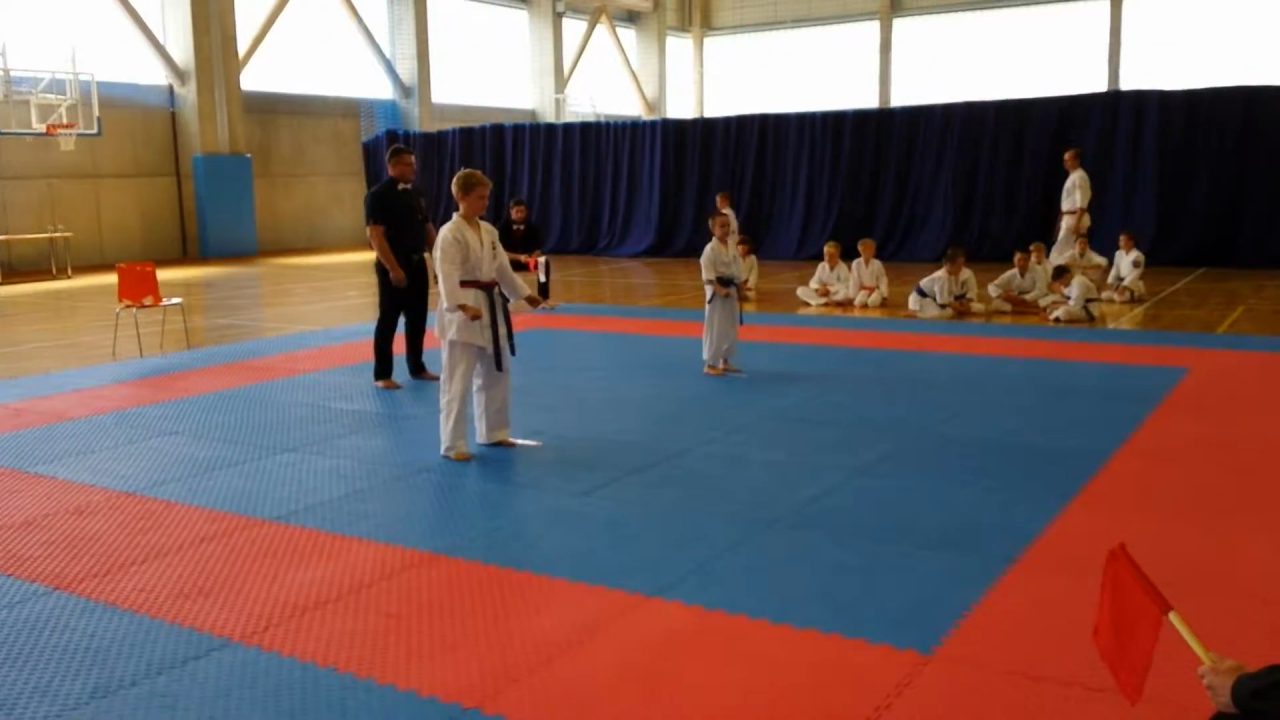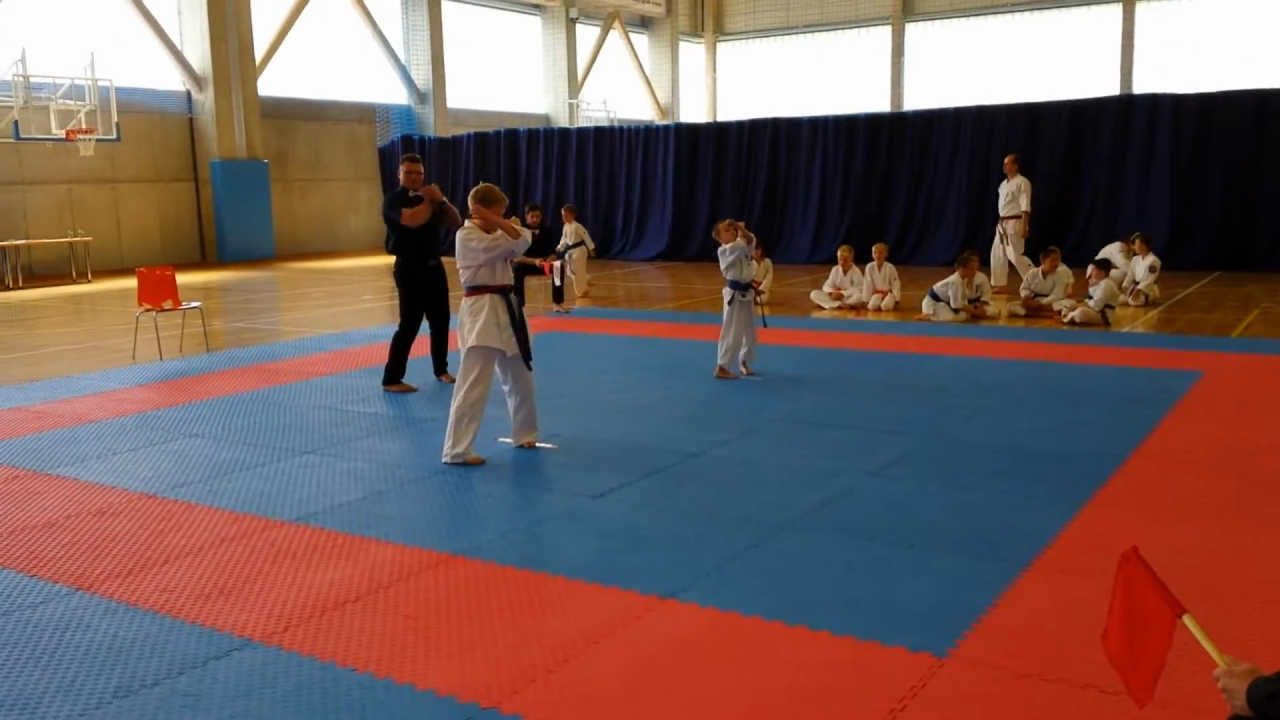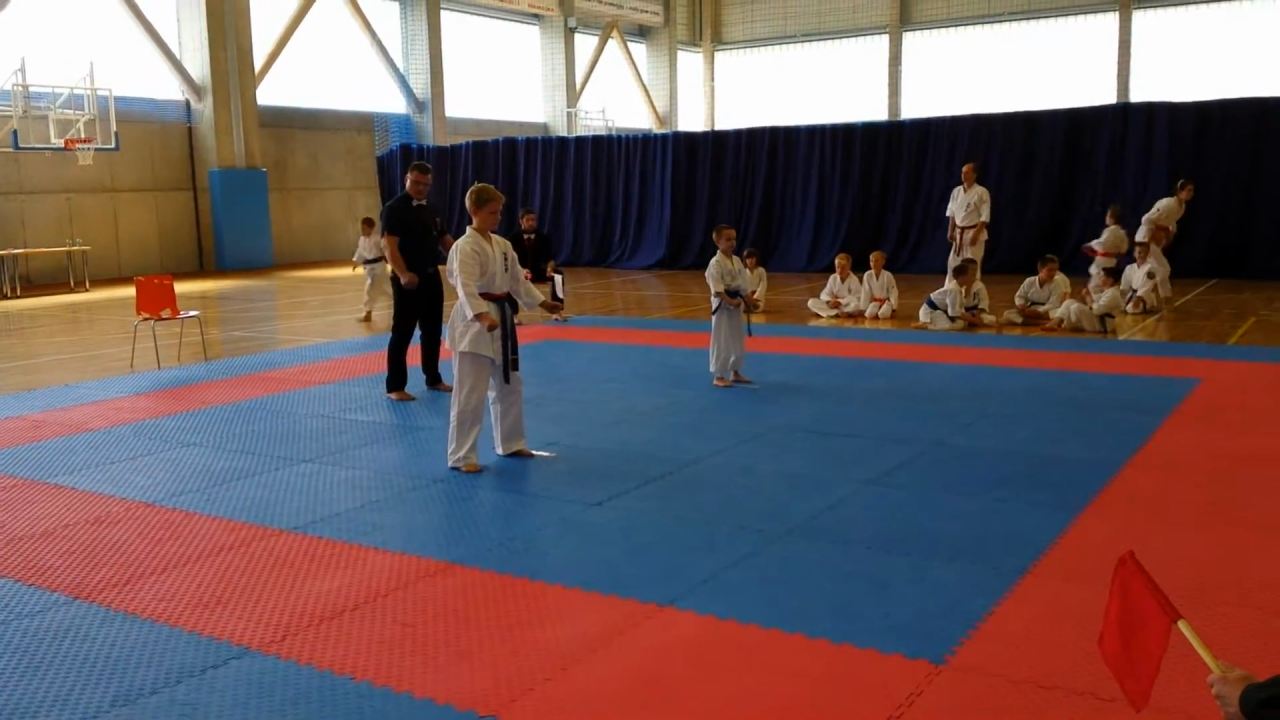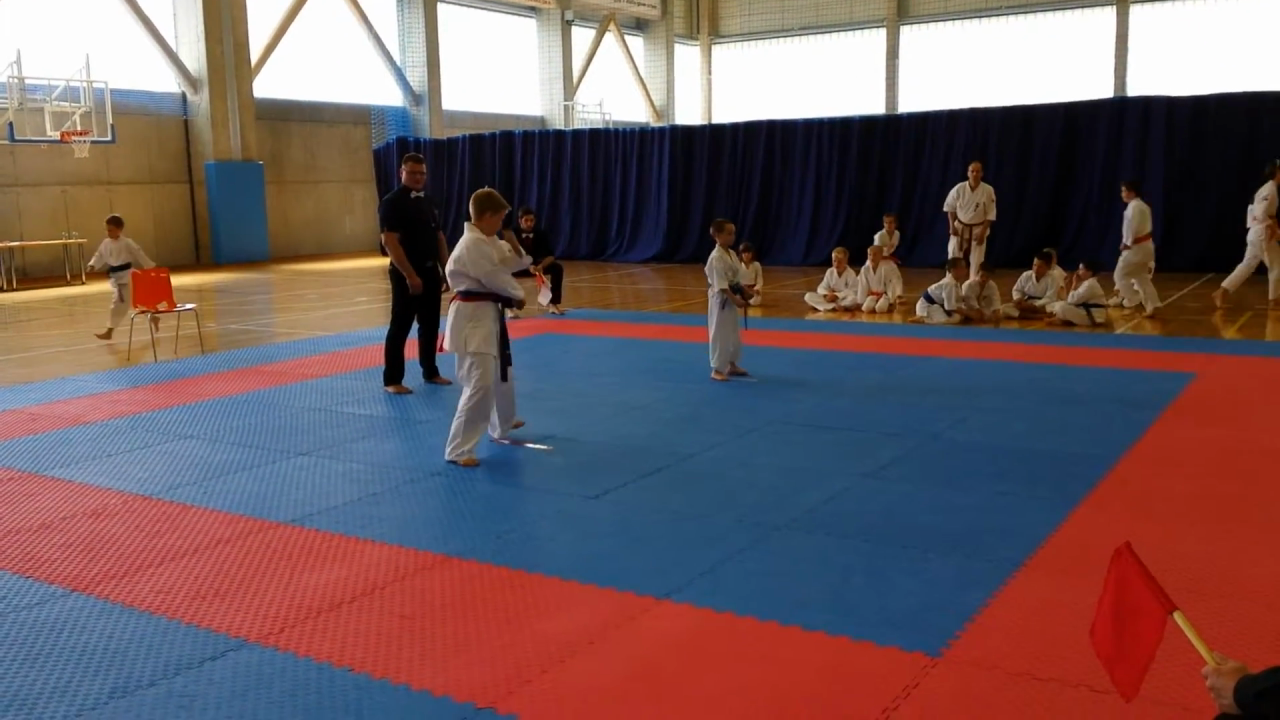
dt=1s
person 1, frame 1
left shoulder: (488, 231)
right shoulder: (450, 233)
left elbow: (502, 269)
right elbow: (447, 276)
left wrist: (525, 294)
right wrist: (463, 306)
left hip: (490, 306)
right hip: (462, 311)
left knee: (495, 375)
right knee: (458, 381)
left ankle: (493, 433)
right ankle: (453, 444)
person 1, frame 2
left shoulder: (494, 234)
right shoulder: (466, 236)
left elbow: (523, 241)
right elbow: (510, 243)
left wrist: (499, 222)
right wrist: (494, 225)
left hip: (506, 310)
right hip: (481, 314)
left knee: (521, 379)
right knee: (474, 385)
left ankle: (524, 433)
right ankle: (457, 450)
person 1, frame 3
left shoulder: (502, 245)
right shoulder: (465, 247)
left elbow: (518, 281)
right elbow: (466, 287)
left wrist: (542, 303)
right wrist: (482, 316)
left hip: (501, 319)
right hip: (474, 323)
left knee: (509, 386)
right knee: (470, 393)
left ankle: (510, 443)
right ankle: (461, 456)
person 1, frame 4
left shoulder: (486, 240)
right shoulder: (476, 243)
left elbow: (516, 264)
right elbow: (498, 279)
left wrist: (517, 251)
right wrist: (517, 296)
left hip: (486, 316)
right hip: (472, 318)
left knee: (502, 377)
right knee: (479, 386)
left ankle: (503, 425)
right ankle: (458, 450)
person 2, frame 1
left shoulder: (415, 194)
right shoulder: (379, 195)
left elbow: (428, 228)
right elbow: (375, 235)
right wrist: (393, 268)
left hip: (417, 264)
right hip: (393, 267)
left knee: (417, 318)
right knee: (388, 320)
left ankle: (417, 367)
right ankle: (382, 374)
person 2, frame 2
left shoulder: (430, 197)
right shoulder: (393, 200)
left elbow: (454, 222)
right elbow: (413, 220)
left wrist: (440, 200)
right wrist: (430, 201)
left hip: (434, 267)
right hip: (409, 269)
left knee: (441, 320)
right knee: (410, 324)
left ankle: (441, 369)
right ankle: (392, 378)
person 2, frame 3
left shoulder: (431, 210)
right shoulder: (394, 209)
left elbow: (444, 239)
right elbow: (389, 245)
right wrist: (403, 274)
left hip: (432, 277)
right hip: (408, 279)
left knee: (432, 330)
right knee: (402, 333)
left ankle: (433, 378)
right ankle: (395, 386)
person 2, frame 4
left shoulder: (428, 202)
right shoulder: (392, 202)
left elbow: (439, 237)
right elbow: (389, 242)
left wrist: (446, 268)
right wrist: (410, 275)
left hip: (430, 271)
right hip: (406, 274)
left knee: (430, 324)
right knee: (400, 326)
left ankle: (430, 372)
right ankle: (392, 379)
